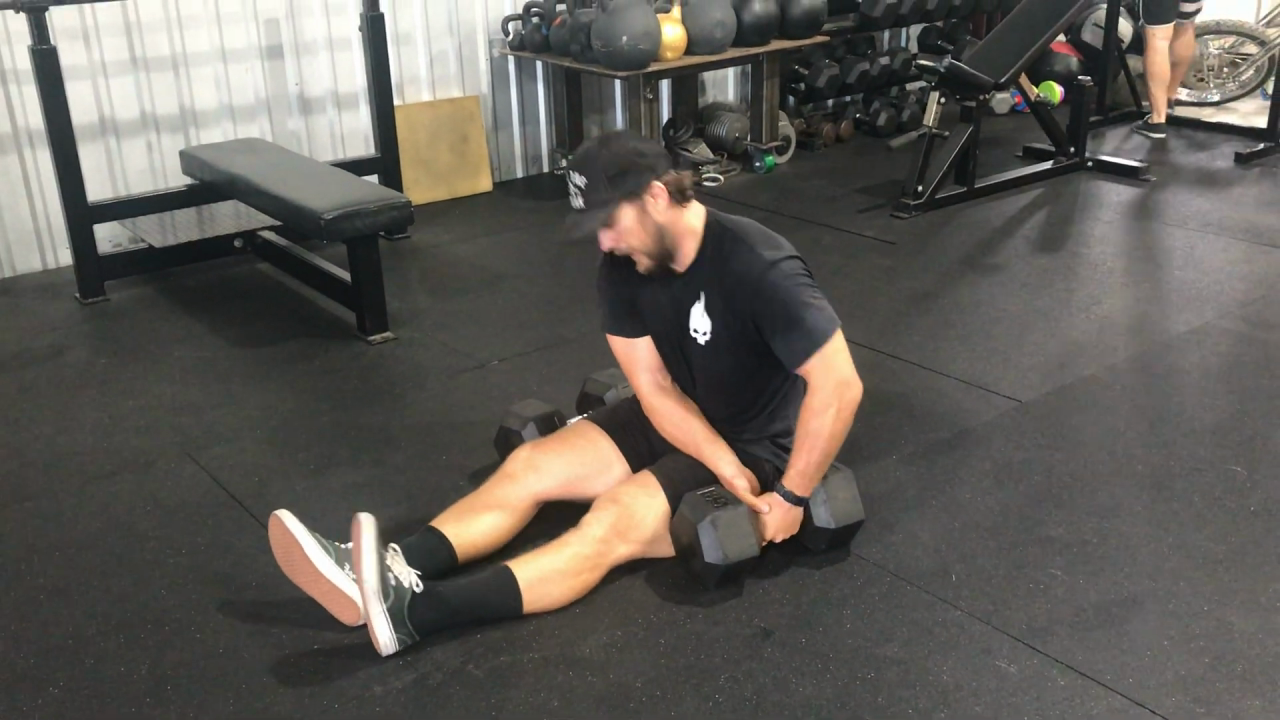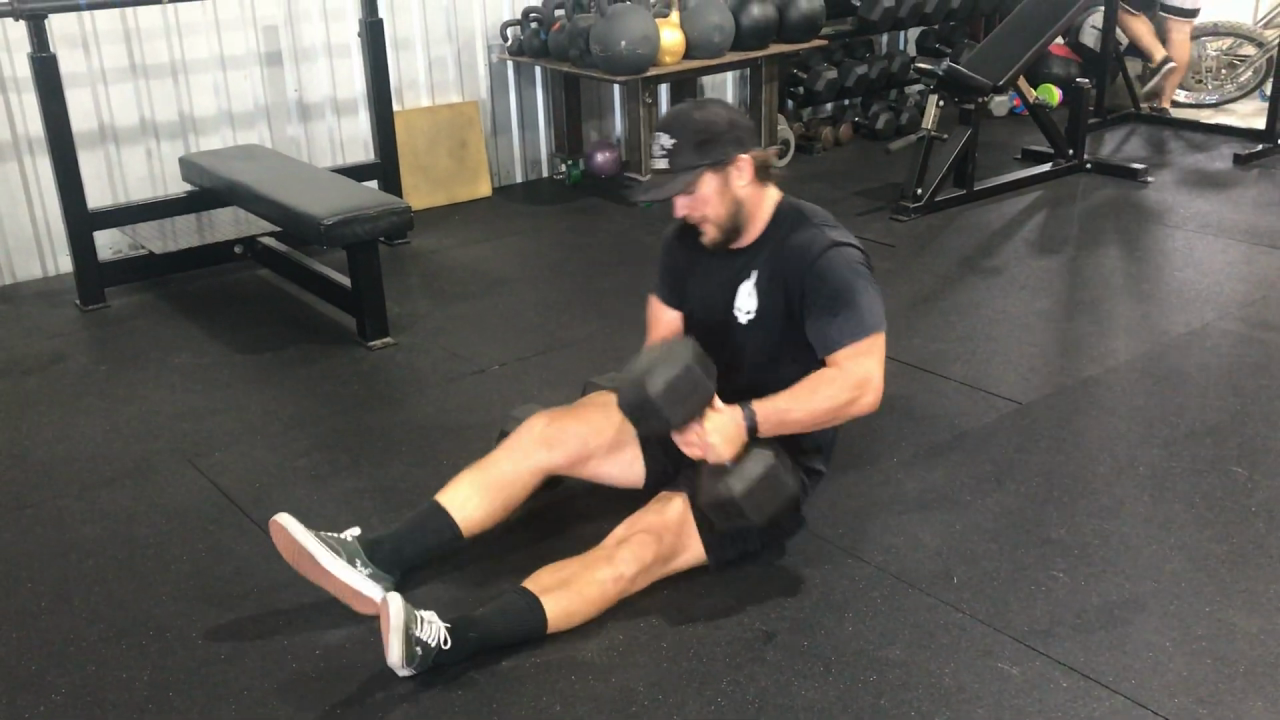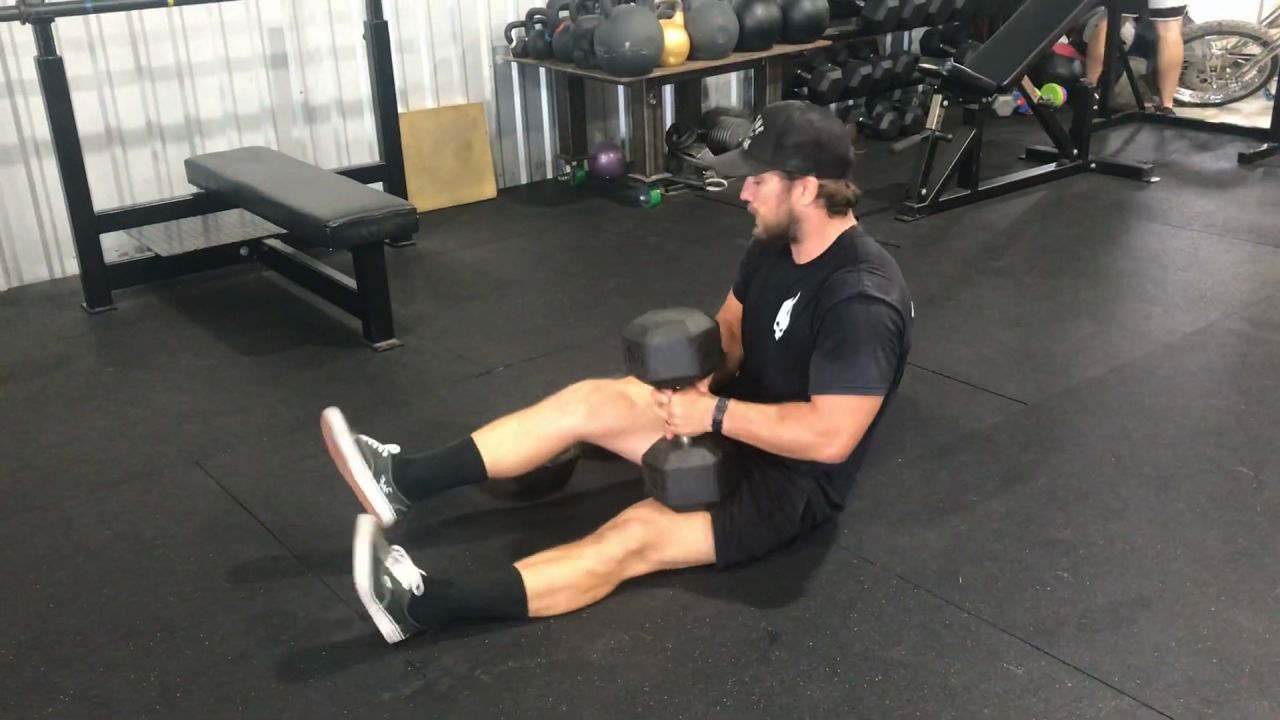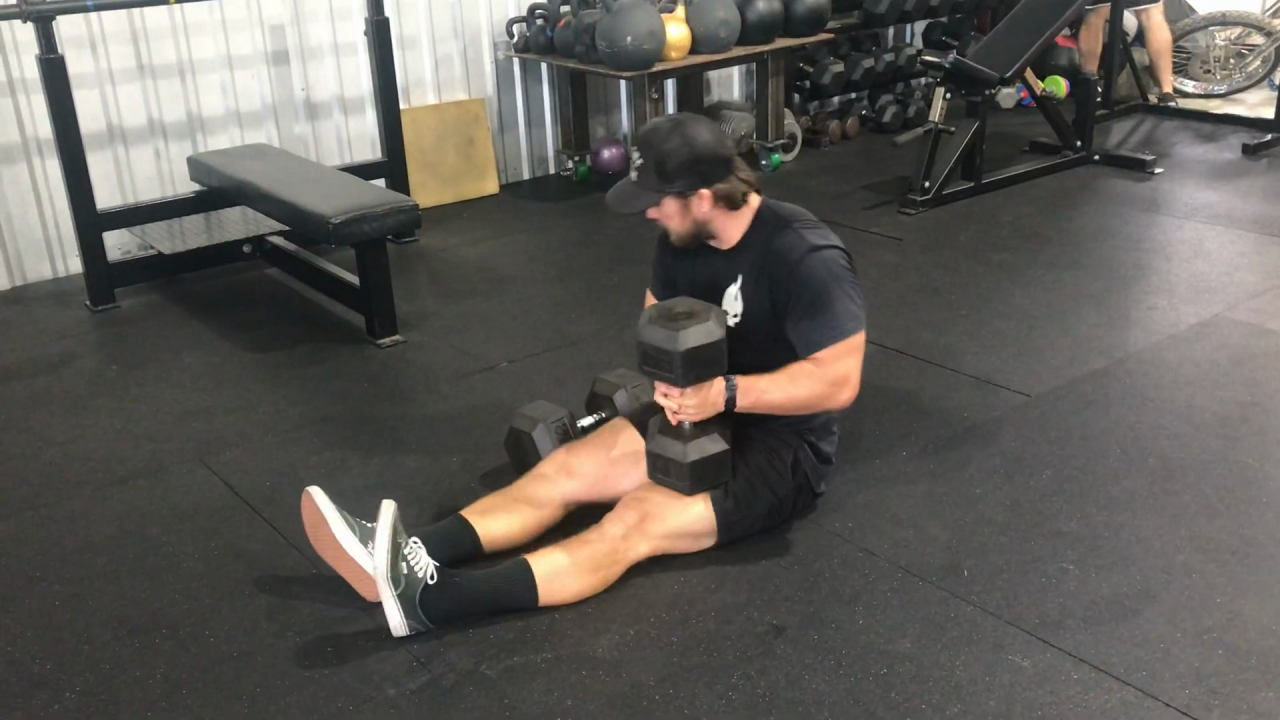
dt=0.5s
person 1, frame 1
left shoulder: (759, 268)
right shoulder: (623, 269)
left elbow: (839, 386)
right elbow: (655, 390)
left wrist: (788, 497)
right wrist: (729, 475)
left hip: (754, 446)
right hip: (675, 425)
left knee: (616, 521)
right knee: (531, 464)
left ankle: (416, 610)
right ankle: (376, 577)
person 1, frame 2
left shoulder: (821, 256)
right shoulder: (692, 236)
left elbow: (860, 385)
right elbow: (665, 344)
left wrist: (744, 421)
right wrist: (695, 407)
right hip: (697, 418)
left knee: (641, 544)
right knee: (544, 435)
left ankle: (446, 642)
right ankle: (380, 560)
person 1, frame 3
left shoulder: (860, 299)
right shoulder: (777, 239)
left elbow: (831, 438)
right elbow: (733, 323)
left wrist: (716, 414)
right wrist: (703, 381)
left hip: (792, 478)
right hip: (737, 420)
left knee: (631, 540)
right knee: (588, 401)
left ankle: (421, 604)
right ankle: (401, 481)
person 1, frame 4
left shoulder: (807, 258)
right shoulder: (685, 237)
left elbow: (838, 382)
left wrist: (727, 392)
right wrist: (673, 378)
left hip: (781, 449)
right hip: (701, 414)
left knee: (638, 521)
right knee: (563, 470)
left ankle: (431, 598)
right ankle: (411, 558)
